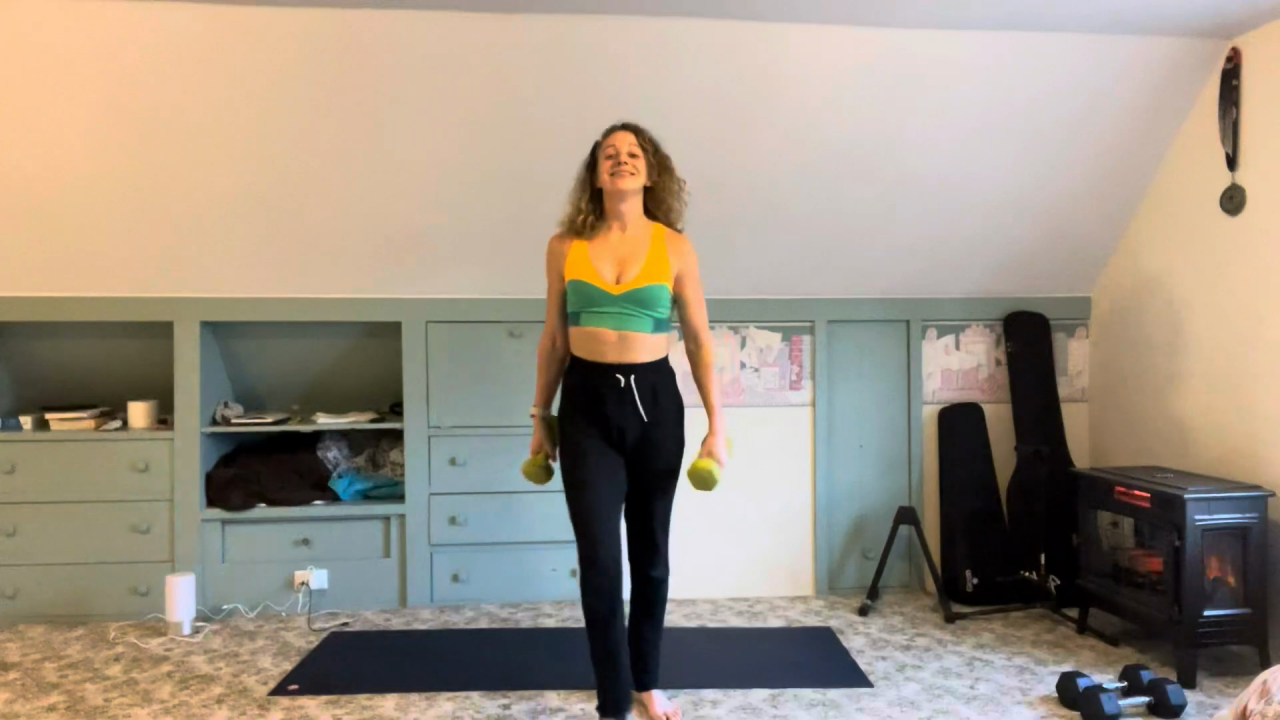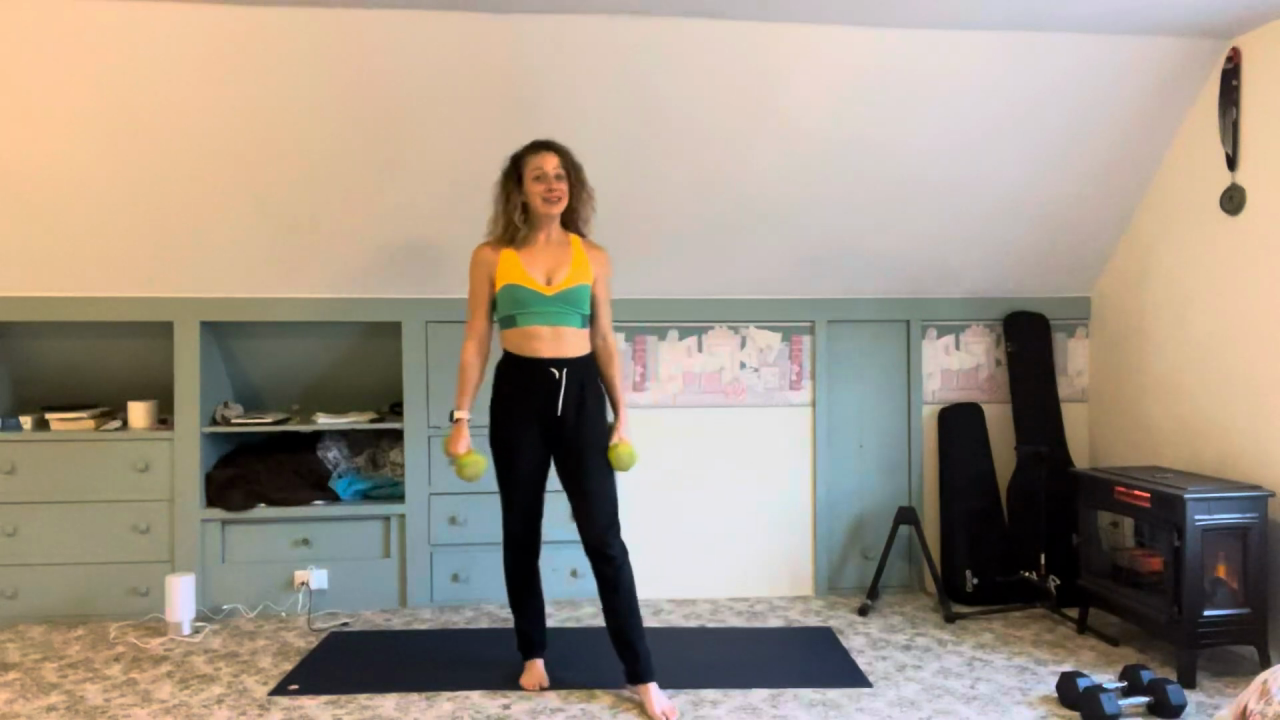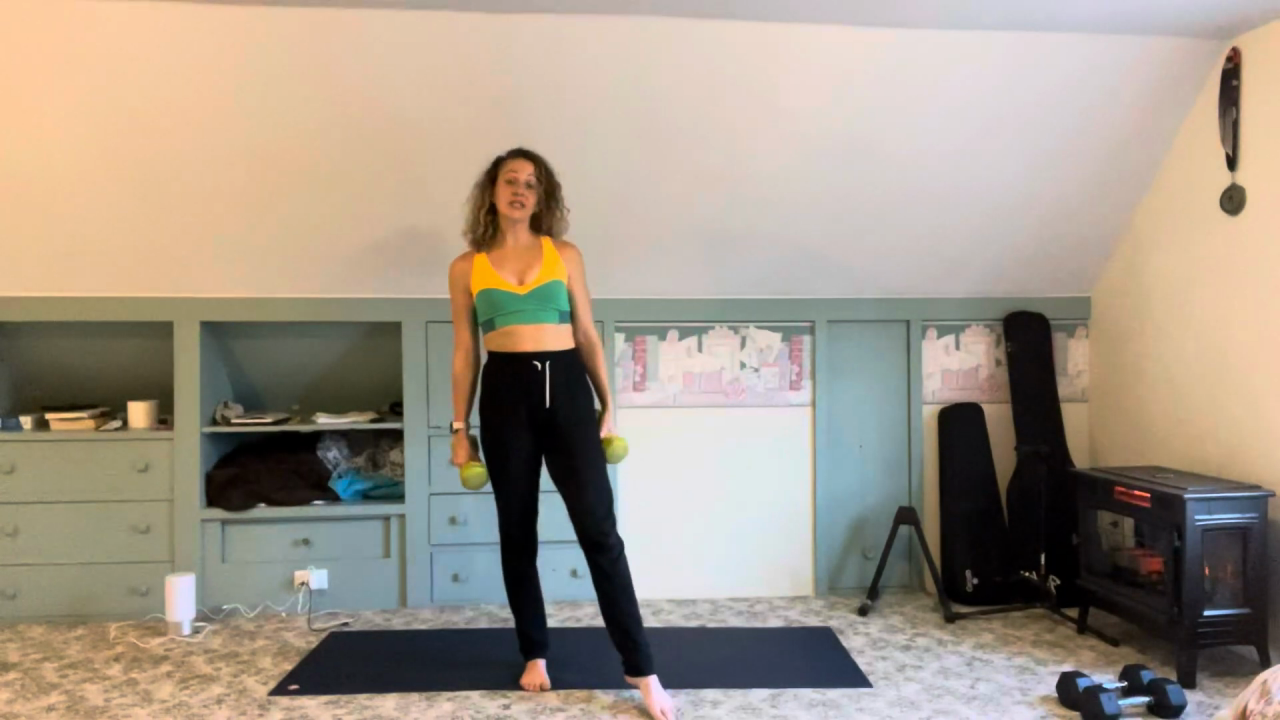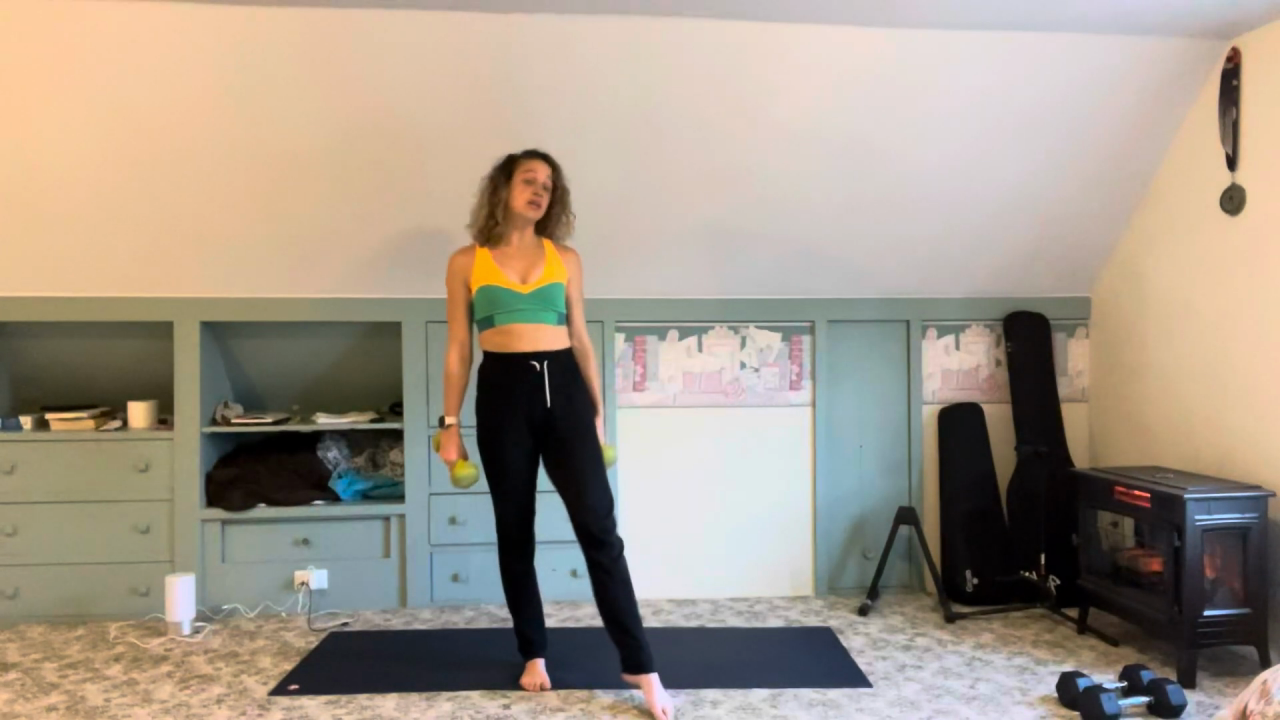
dt=0.7s
person 1, frame 1
left shoulder: (675, 248)
right shoulder: (564, 248)
left elbow: (699, 340)
right elbow: (554, 340)
left wrist: (714, 422)
right wrist: (540, 416)
left hip: (655, 400)
right hip: (587, 402)
left knee: (650, 552)
right knee: (599, 556)
person 1, frame 2
left shoulder: (593, 256)
right shoulder: (490, 256)
left elbow: (604, 340)
right elbow: (476, 342)
left wrist: (621, 413)
right wrist: (461, 418)
left hip: (579, 393)
right hip: (518, 394)
left knee: (604, 534)
right knee: (521, 531)
right ankle: (533, 653)
person 1, frame 3
left shoulder: (565, 255)
right shoulder: (466, 267)
left elbow: (587, 335)
right elbow: (464, 353)
left wrist: (607, 405)
right wrist: (460, 428)
left hip: (565, 388)
right hip: (504, 393)
left knee: (597, 526)
right knee: (517, 531)
left ankle: (641, 667)
right ankle: (534, 653)
person 1, frame 4
left shoulder: (566, 258)
right shoulder: (466, 261)
right elbow: (458, 348)
left wrist: (597, 410)
right wrist: (450, 423)
left hip: (562, 390)
right hip: (502, 393)
left knee: (598, 524)
right knee: (514, 530)
left ankle: (640, 665)
right ankle: (533, 653)
